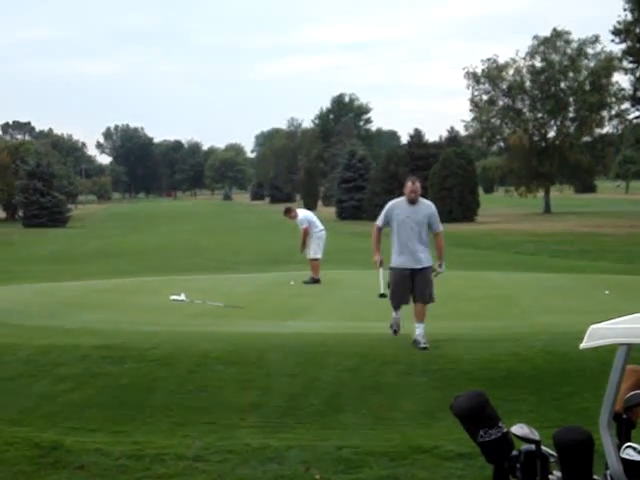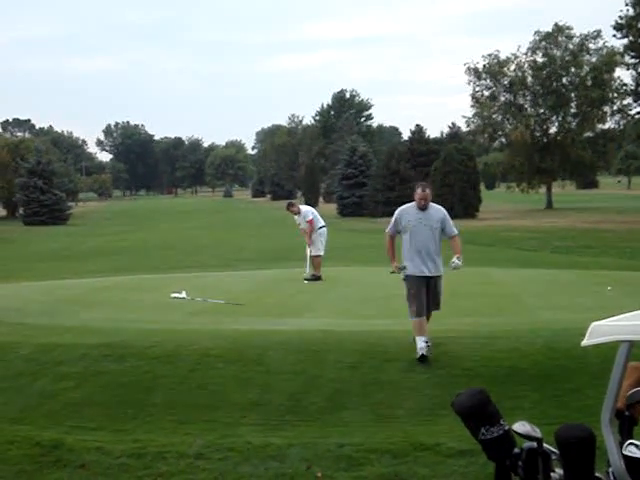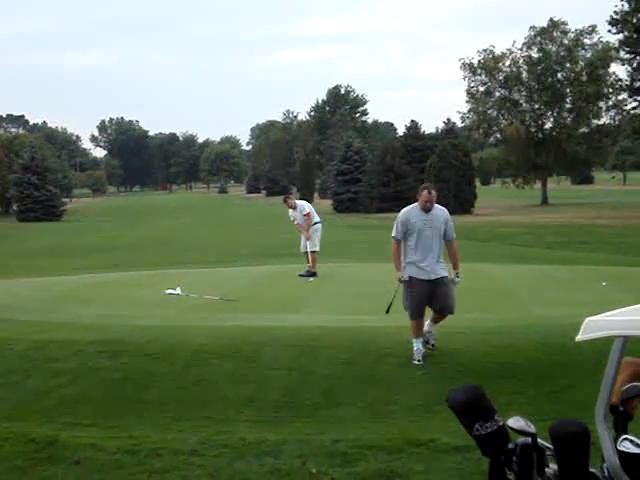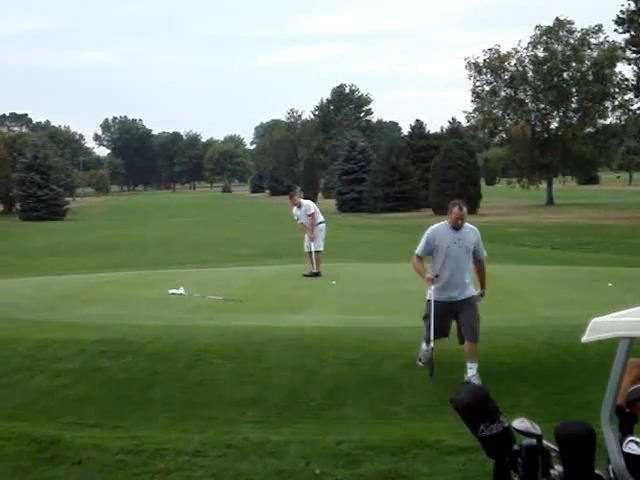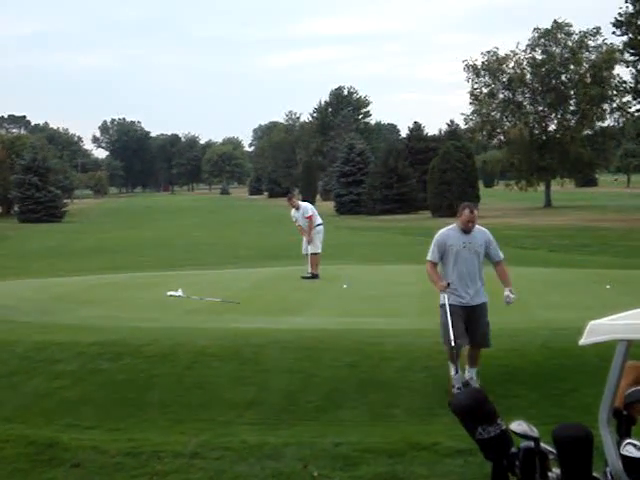
dt=0.3s
person 1, frame 1
left shoulder: (429, 208)
right shoulder: (392, 206)
left elbow: (438, 234)
right elbow: (378, 228)
left wrist: (441, 260)
right wrist: (376, 253)
left hip: (423, 262)
right hip: (399, 262)
left knee: (421, 299)
right knee: (397, 298)
left ankle: (419, 334)
right ankle: (396, 313)
person 1, frame 2
left shoulder: (440, 212)
right shoulder: (402, 212)
left elbow: (453, 236)
right elbow: (390, 236)
left wrist: (457, 256)
right wrist: (393, 261)
left hip: (434, 269)
right hip: (413, 270)
left knee: (428, 308)
right knee: (418, 309)
left ankle: (422, 335)
right ankle: (422, 347)
person 1, frame 3
left shoulder: (443, 214)
right shoulder: (406, 215)
left elbow: (450, 243)
right elbow: (396, 242)
left wrist: (456, 269)
right wrist: (398, 269)
left hip: (439, 273)
right hip: (414, 274)
left knee: (445, 308)
right knee: (416, 314)
left ankle: (429, 328)
right ankle: (418, 348)
person 1, frame 4
left shoulder: (473, 232)
right shoulder: (434, 232)
left elbow: (479, 261)
right elbow: (417, 258)
left wrist: (483, 288)
right wrist: (425, 274)
left hip: (466, 294)
right hip: (440, 294)
left knee: (471, 334)
right knee: (432, 332)
left ankle: (472, 374)
right ankle: (425, 349)
person 1, frame 5
left shoulder: (484, 235)
right shoulder: (443, 236)
left elbow: (498, 262)
right elbow: (431, 265)
left wrist: (507, 287)
right wrist: (438, 282)
left hip: (478, 299)
right hip: (453, 300)
left knee: (477, 342)
right knee: (454, 343)
left ankle: (471, 374)
right ankle: (456, 376)
